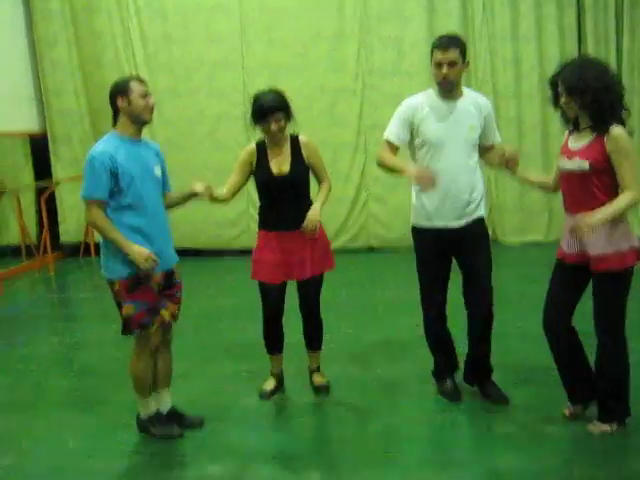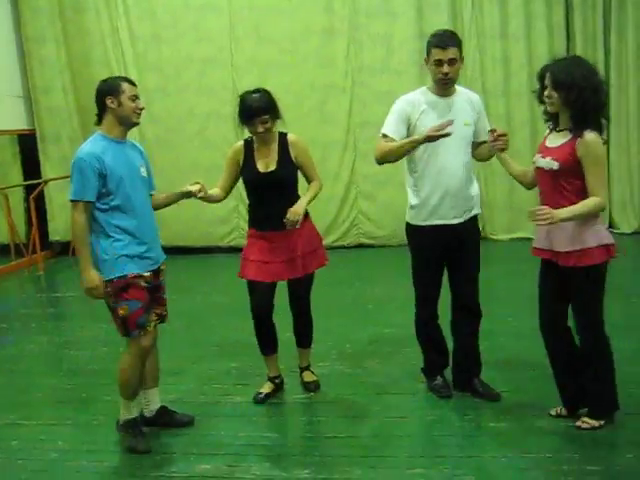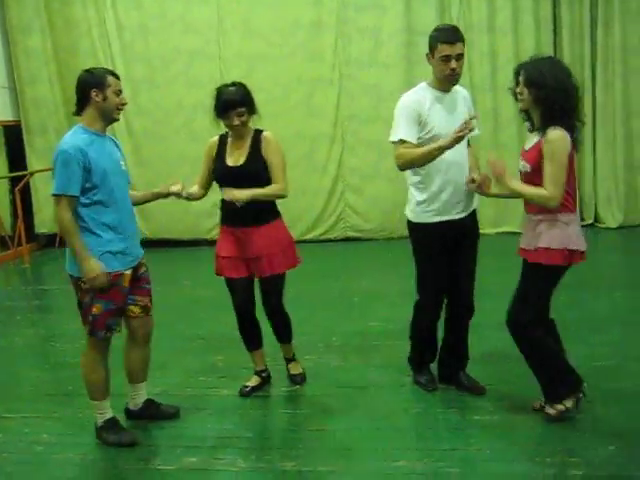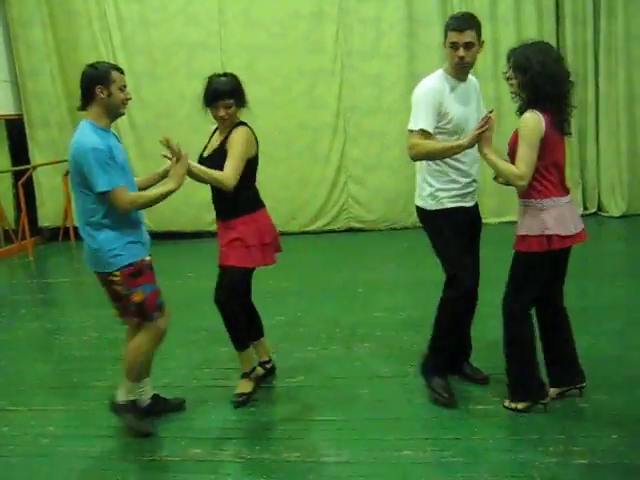
dt=0.3s
person 1, frame 1
left shoulder: (480, 105)
right shoulder: (413, 107)
left elbow: (488, 151)
right elbow: (384, 153)
left wrist: (504, 157)
right wrist: (408, 168)
left hip: (471, 220)
right hip: (429, 224)
left knee: (481, 300)
right knee: (433, 305)
left ankle: (478, 372)
right ankle: (445, 372)
person 1, frame 2
left shoulder: (473, 101)
right shoulder: (408, 104)
right elbow: (381, 154)
left wrist: (493, 147)
right wrist: (422, 138)
left hip: (466, 219)
right hip: (425, 222)
left knee: (467, 301)
right knee: (427, 302)
left ankle: (467, 373)
right ankle: (434, 370)
person 1, frame 3
left shoulder: (463, 97)
right shoulder: (412, 102)
right elbow: (402, 159)
left wrist: (476, 173)
right wrist: (447, 142)
left hip: (465, 215)
right hip: (428, 219)
left knee: (463, 299)
right knee: (431, 297)
left ankle: (453, 367)
right ankle: (421, 362)
person 1, frame 4
left shoulder: (473, 85)
right shoulder: (430, 89)
right elbow: (415, 148)
right wrist: (465, 143)
left hip: (467, 203)
right hip: (440, 206)
left knee: (469, 287)
right knee: (460, 284)
left ankle: (458, 359)
right ankle: (435, 367)
person 2, frame 1
left shoulder: (153, 151)
right shoulder: (103, 155)
right elbow: (94, 213)
left wrist: (188, 196)
right wrist: (129, 248)
left hip: (165, 262)
right hip: (129, 269)
left knee: (164, 337)
right knee: (146, 341)
left ankle: (164, 408)
right ankle: (146, 414)
person 2, frame 2
left shoulder: (136, 150)
right shoulder: (90, 155)
right elbow: (79, 216)
left wrist: (180, 194)
right wrist: (87, 268)
left hip: (151, 260)
right hip: (119, 267)
left knee: (150, 336)
right knee: (138, 342)
left ankle: (151, 408)
right ankle: (128, 419)
person 2, frame 3
left shoulder: (111, 143)
right shoulder: (72, 148)
right elbow: (63, 211)
left wrist: (160, 193)
right wrist: (85, 260)
left hip: (130, 257)
right hip: (100, 265)
left knee: (142, 329)
right knee: (99, 343)
left ankle: (139, 402)
right ankle: (104, 419)
person 2, frame 4
left shoulder: (106, 136)
right shoulder: (91, 144)
right elbow: (122, 202)
left wrist: (161, 174)
right wrist: (171, 185)
left hip: (126, 248)
right hip: (116, 254)
left knee: (140, 324)
right knee: (155, 325)
left ankle: (143, 397)
right ankle: (124, 398)
person 3, frame 1
right shoulder: (570, 135)
right elbow: (555, 184)
left wrist: (599, 217)
right wrist: (519, 173)
left hip: (610, 242)
right hip: (574, 241)
left knee: (608, 329)
right knee: (554, 320)
right ankle: (582, 395)
person 3, frame 2
left shoulder: (587, 139)
right shoulder: (551, 133)
left elbow: (599, 200)
right elbow: (532, 179)
left wrist: (559, 214)
right wrist: (502, 155)
left hip: (583, 241)
right hip: (553, 241)
left knee: (589, 325)
right knee: (551, 323)
left ankle: (602, 405)
right ankle: (575, 399)
person 3, frame 3
left shoulder: (556, 136)
right shoulder: (536, 132)
left elbow: (551, 197)
left wrist: (507, 182)
right wrist: (494, 188)
left hip: (556, 238)
right hip: (538, 236)
left knee: (521, 318)
right knee: (535, 317)
left ankle: (566, 385)
right ankle: (559, 391)
person 3, frame 4
left shoulder: (531, 119)
right shoulder: (551, 117)
left elbow: (520, 177)
left wrist: (487, 151)
right wrist: (506, 177)
left hip: (542, 222)
right hip: (559, 218)
left knee: (515, 307)
right knee: (549, 302)
left ankle: (527, 391)
right ankle: (567, 376)
person 4, frame 1
left shoulder: (304, 145)
right shoulder: (252, 153)
left elbow: (325, 182)
right elbow: (228, 192)
left wrist: (317, 208)
right wrist: (210, 193)
left hip: (307, 237)
right hip: (272, 240)
left knee: (310, 307)
right knee: (271, 311)
left ankle: (315, 369)
right ankle: (275, 373)
person 4, frame 2
left shoulder: (291, 143)
right shoulder: (239, 150)
left elbow: (316, 181)
right elbow: (223, 191)
left wrist: (301, 204)
right wrist: (205, 194)
left hip: (297, 236)
right hip: (260, 239)
left knee: (300, 306)
right knee: (260, 310)
left ankle: (305, 366)
right ankle: (274, 376)
person 4, frame 3
left shoulder: (266, 140)
right shoulder: (215, 145)
left elbow: (282, 188)
right elbow: (201, 187)
left wrist: (247, 193)
right wrist: (186, 193)
left hip: (267, 233)
right hip: (232, 236)
left knee: (272, 304)
right knee: (242, 307)
left ankle: (290, 358)
right ankle: (260, 370)
person 4, frame 4
left shoulder: (242, 134)
right shoulder: (219, 133)
left elbow: (227, 181)
right elbow: (208, 176)
left wrist: (188, 163)
right wrist: (184, 166)
left hip: (247, 226)
right hip: (231, 225)
left knee: (224, 297)
right knee: (238, 298)
left ankle: (248, 373)
right ankle: (264, 361)
